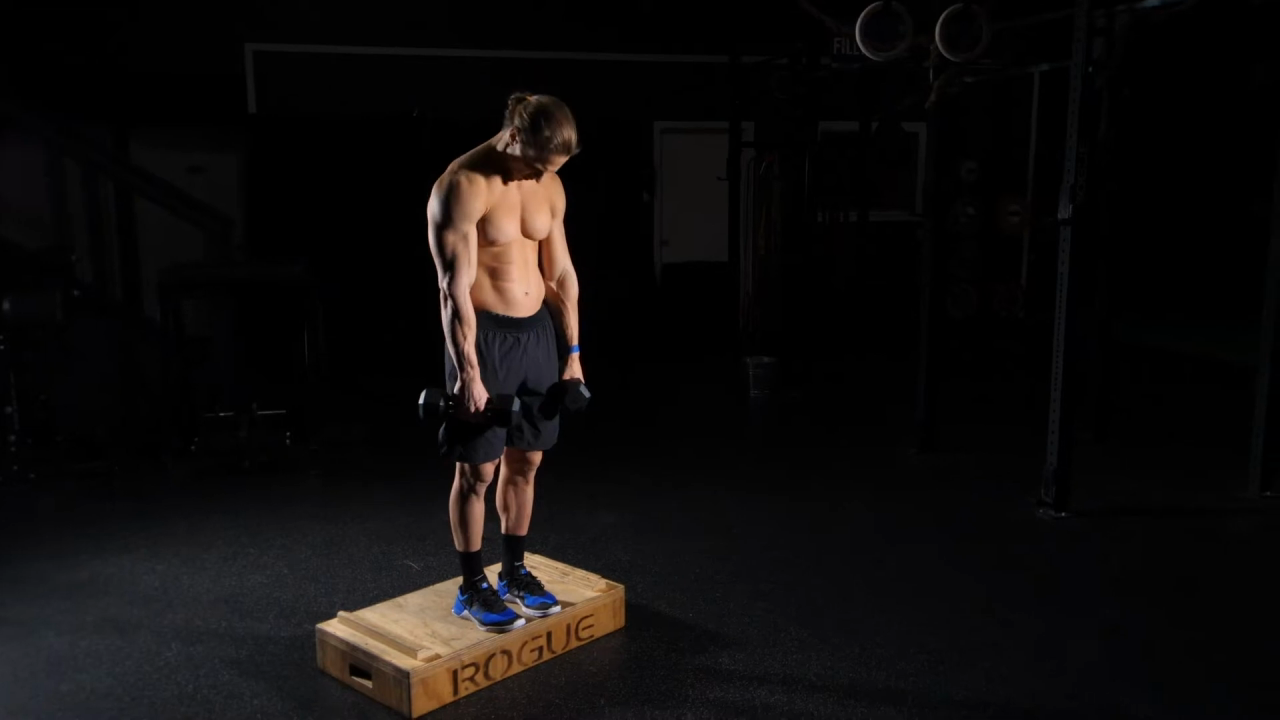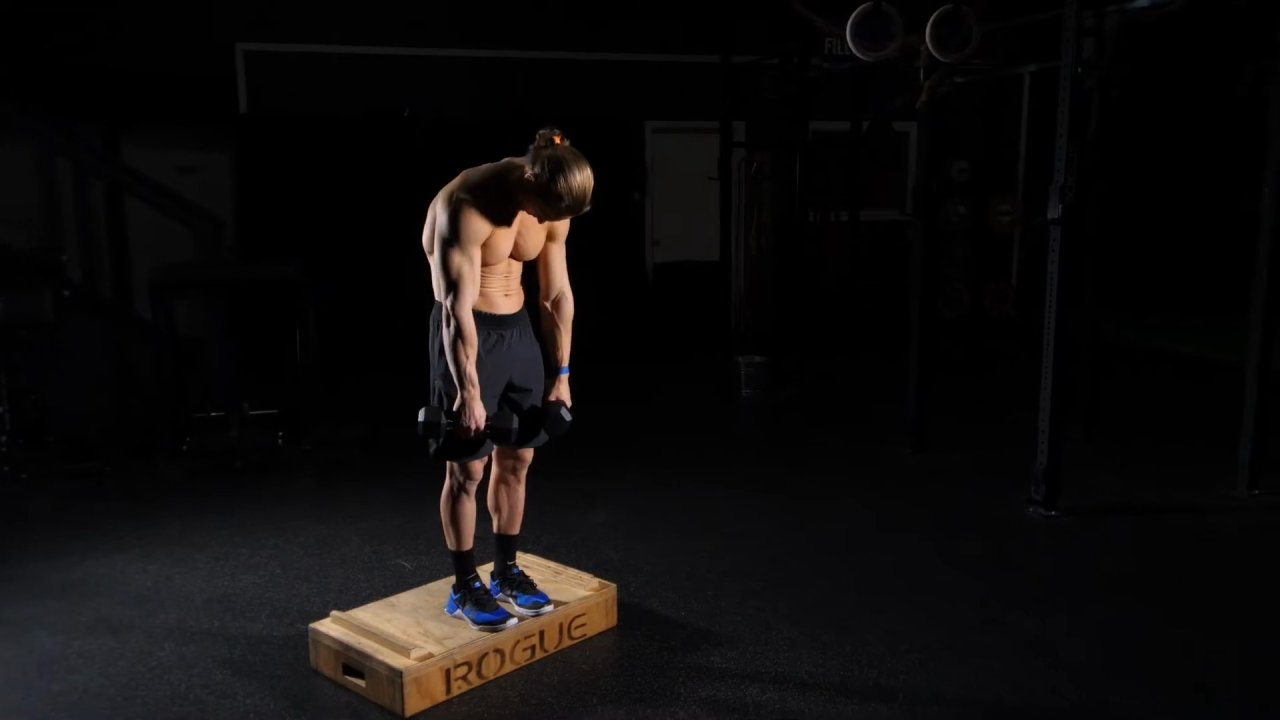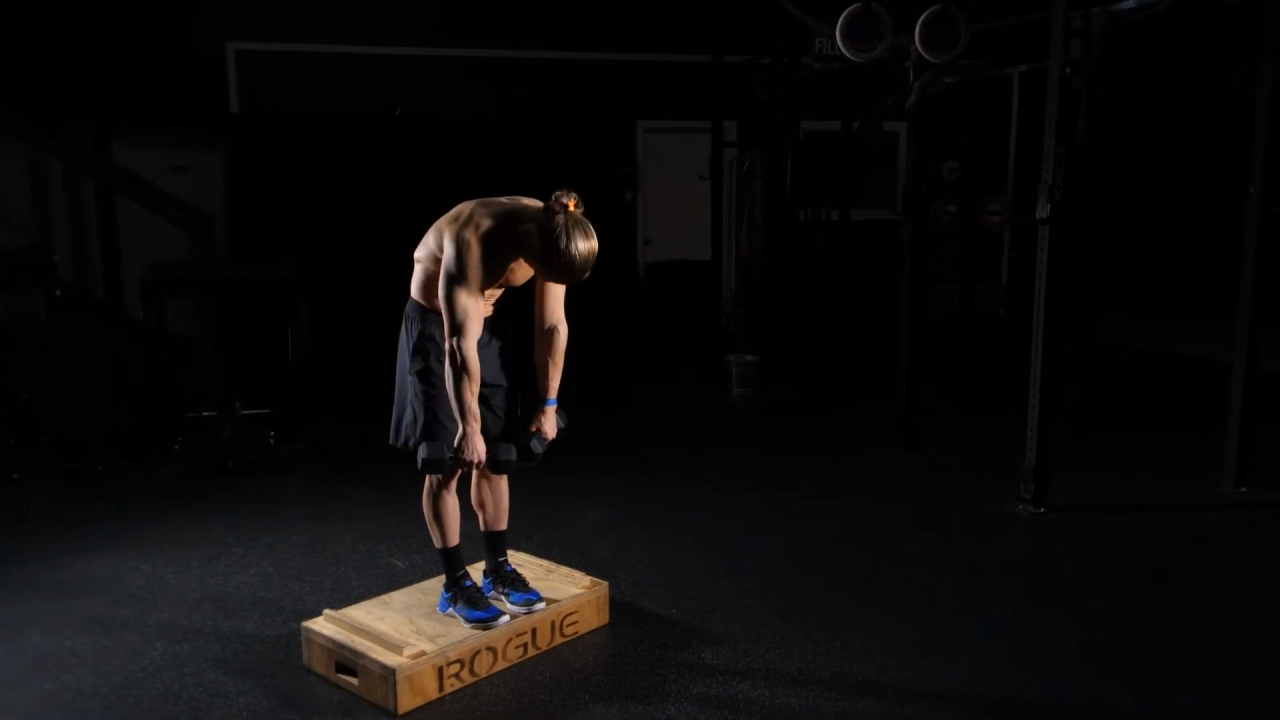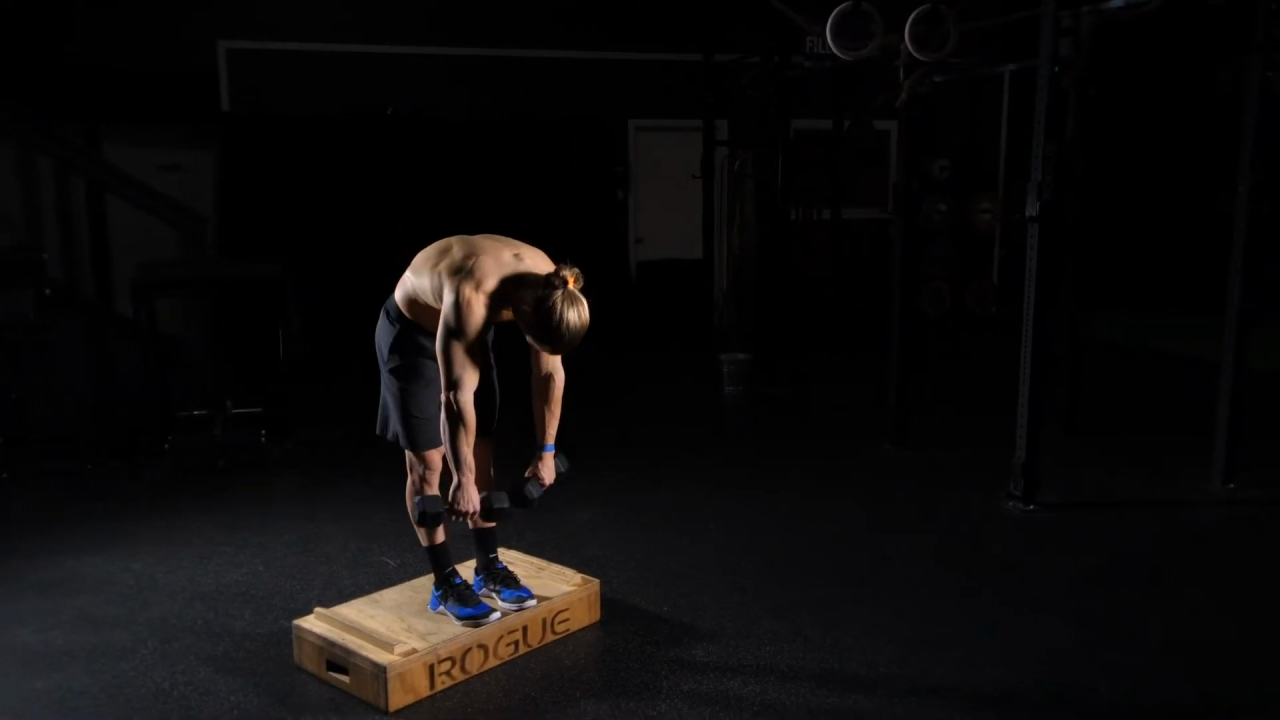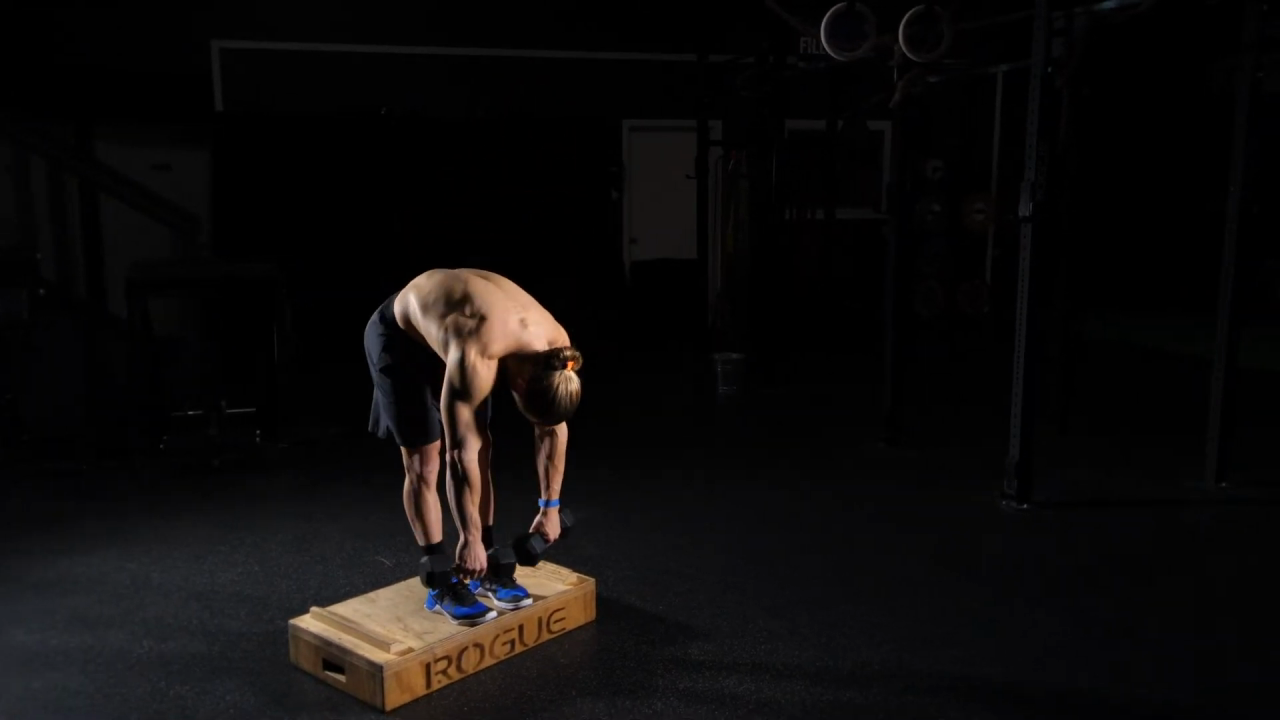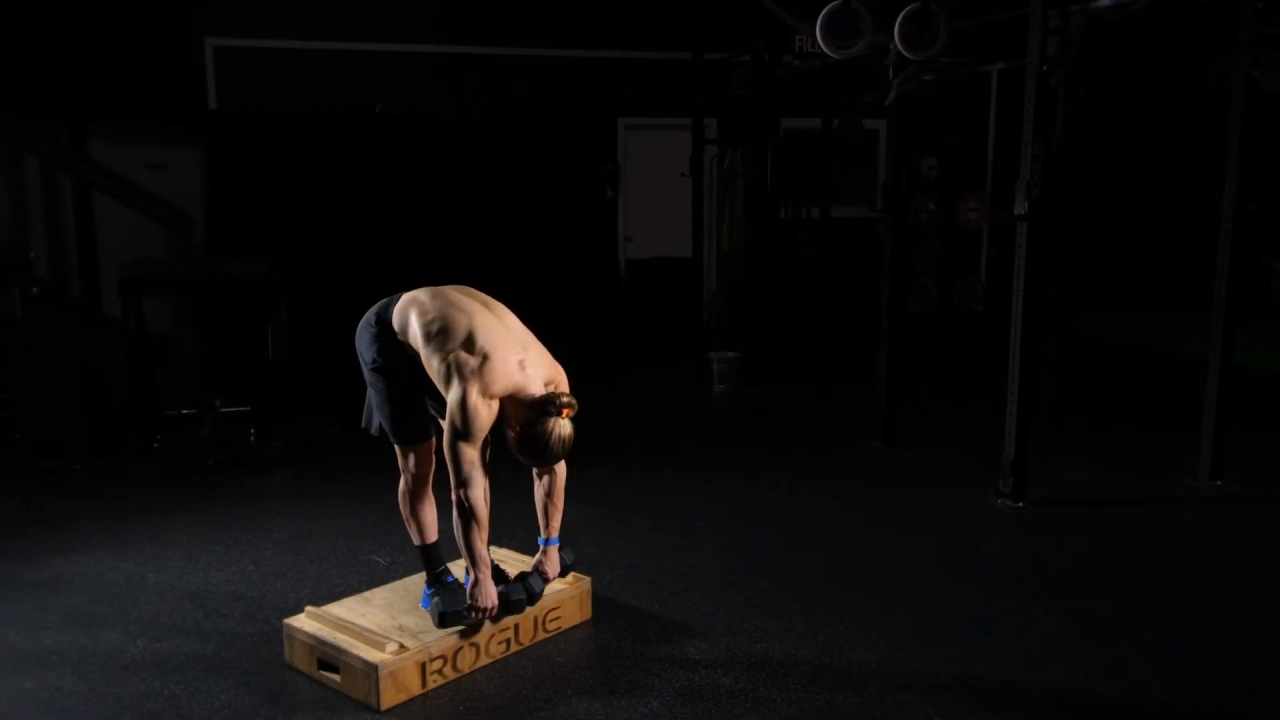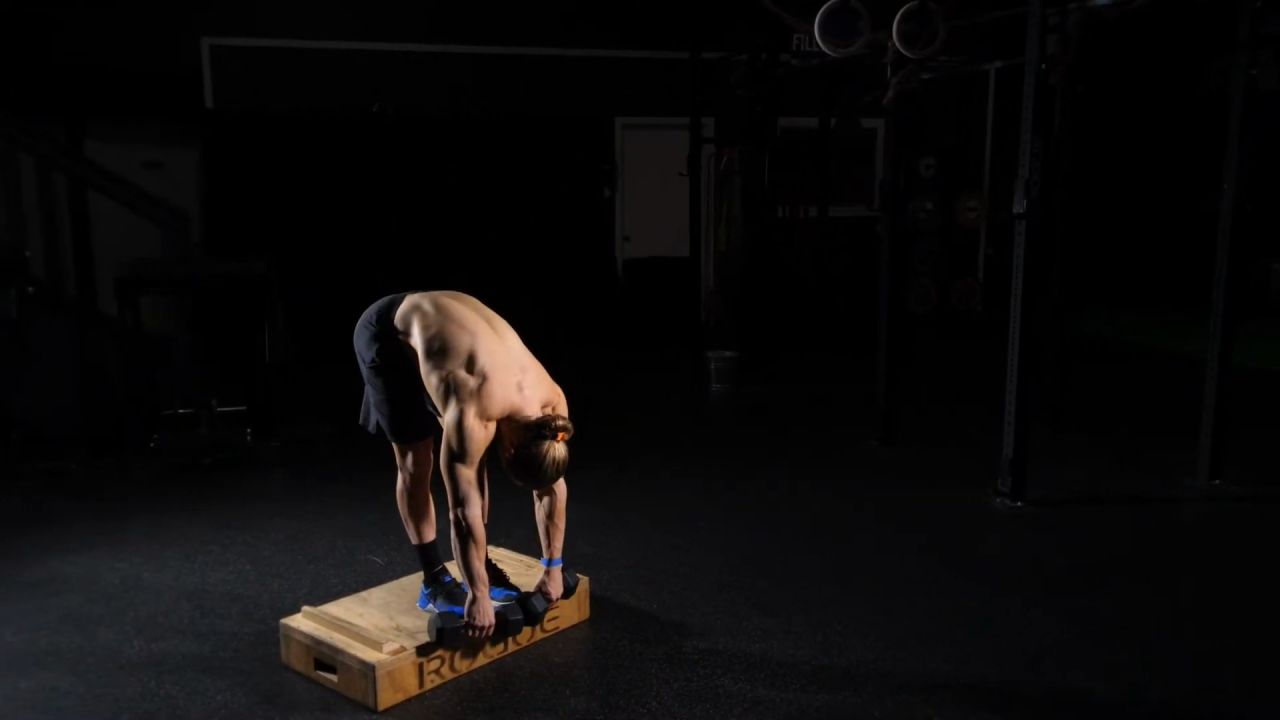
dt=0.7s
person 1, frame 1
left shoulder: (549, 188)
right shoulder: (462, 186)
left elbow: (561, 274)
right elbow: (455, 290)
left wrist: (572, 352)
right wrist: (468, 372)
left hip: (536, 333)
right hip: (485, 336)
left knee: (525, 461)
right knee: (477, 469)
left ankle: (514, 572)
right ankle: (472, 587)
person 1, frame 2
left shoulder: (551, 210)
right shoulder: (466, 206)
left elbow: (558, 295)
right elbow: (458, 308)
left wrist: (561, 374)
right wrist: (468, 391)
left hip: (517, 329)
right hip: (466, 332)
left knee: (517, 458)
right knee: (468, 466)
left ankle: (507, 572)
right ankle: (465, 587)
person 1, frame 3
left shoulder: (551, 238)
right shoulder: (473, 240)
left elbow: (553, 327)
right elbow: (460, 345)
left wrist: (548, 405)
right wrist: (469, 428)
left hip: (489, 330)
right hip: (435, 330)
right knee: (448, 463)
left ankle: (497, 570)
right ankle: (456, 586)
person 1, frame 4
left shoulder: (553, 292)
right shoulder: (472, 296)
left elbow: (550, 372)
right elbow: (457, 396)
left wrist: (546, 451)
right wrist: (462, 480)
left hip: (465, 331)
right hip: (410, 332)
left knee: (481, 454)
right knee: (428, 462)
left ankle: (489, 569)
right ankle: (445, 584)
person 1, frame 5
left shoulder: (556, 346)
right shoulder: (476, 357)
left elbow: (553, 429)
right elbow: (459, 454)
left wrist: (550, 506)
right wrist: (470, 539)
left hip: (448, 335)
right hip: (399, 337)
left knee: (482, 450)
right knee: (424, 461)
left ankle: (486, 569)
right ankle: (443, 585)
person 1, frame 6
left shoulder: (554, 381)
right shoulder: (477, 392)
left elbow: (551, 469)
right elbow: (466, 490)
left wrist: (550, 546)
right wrist: (481, 577)
left hip: (441, 320)
right hip: (389, 337)
left knee: (475, 453)
right knee: (418, 461)
left ankle: (481, 564)
right ankle: (437, 581)
person 1, frame 7
left shoulder: (551, 401)
right shoulder: (474, 414)
left elbow: (552, 486)
right elbow: (463, 510)
left wrist: (553, 567)
right wrist: (479, 595)
left hip: (442, 319)
right hip: (388, 334)
left knee: (471, 459)
right knee: (416, 461)
left ankle: (480, 565)
right ankle: (435, 582)
